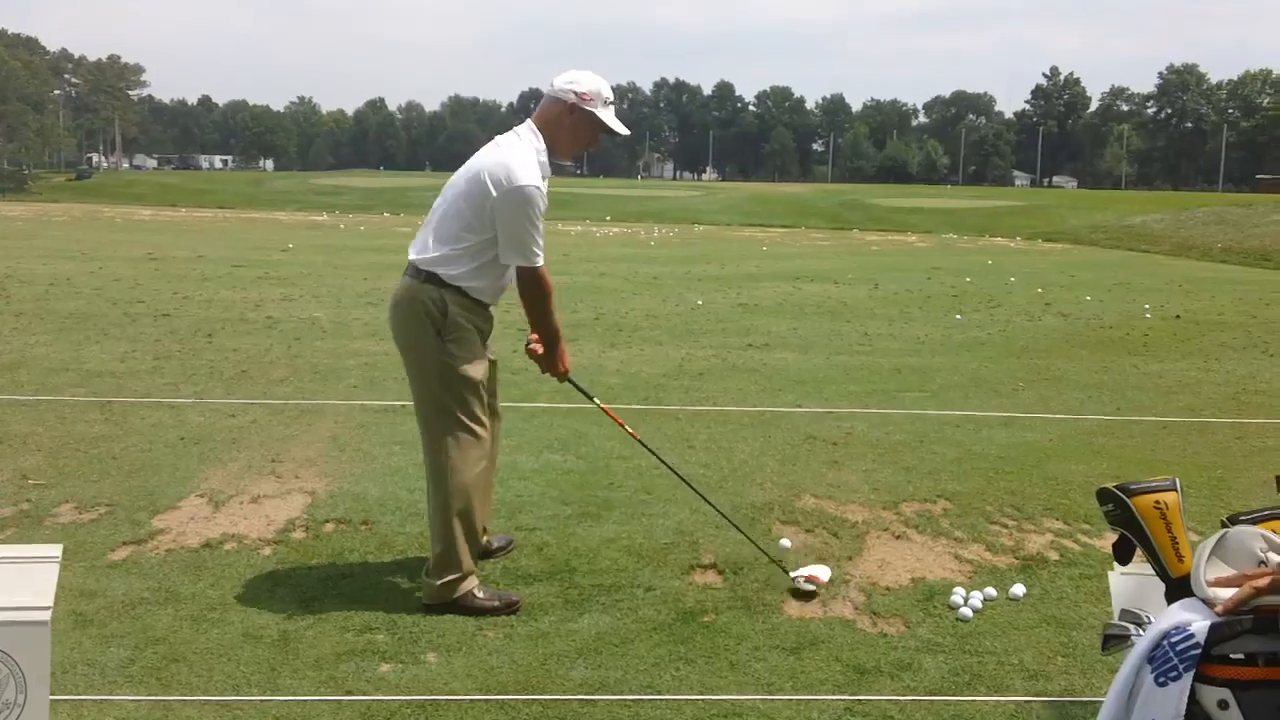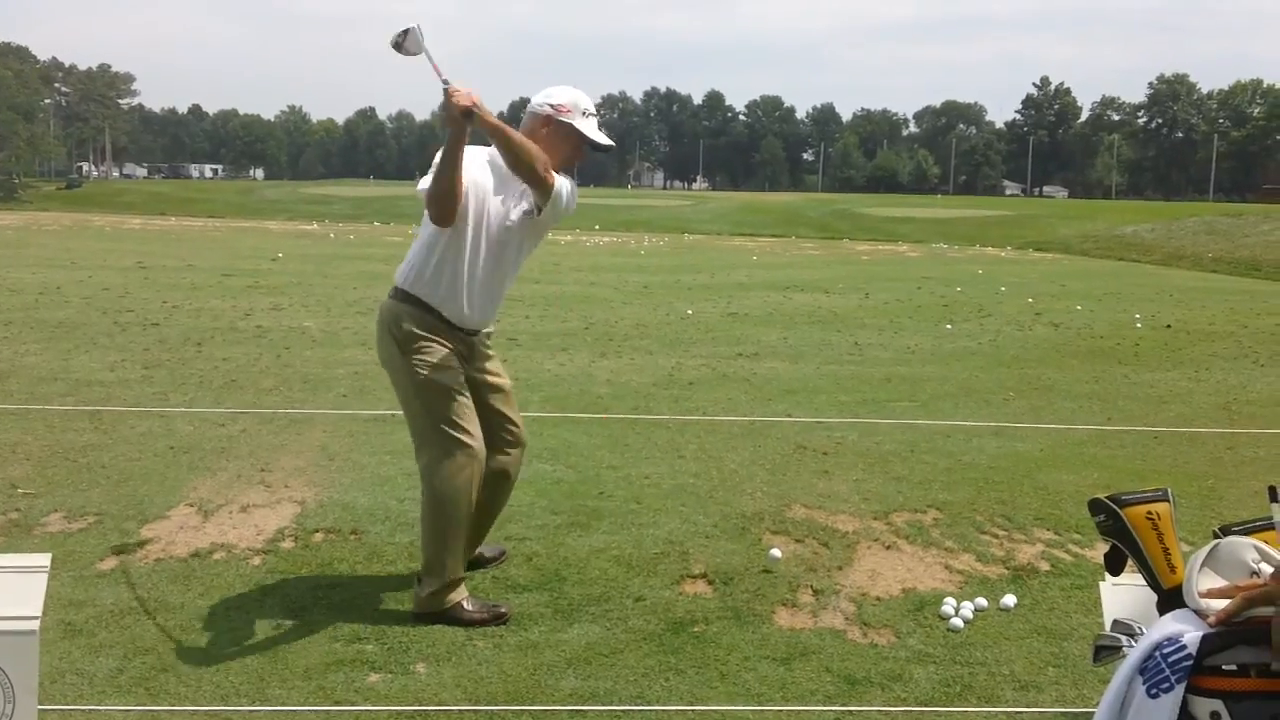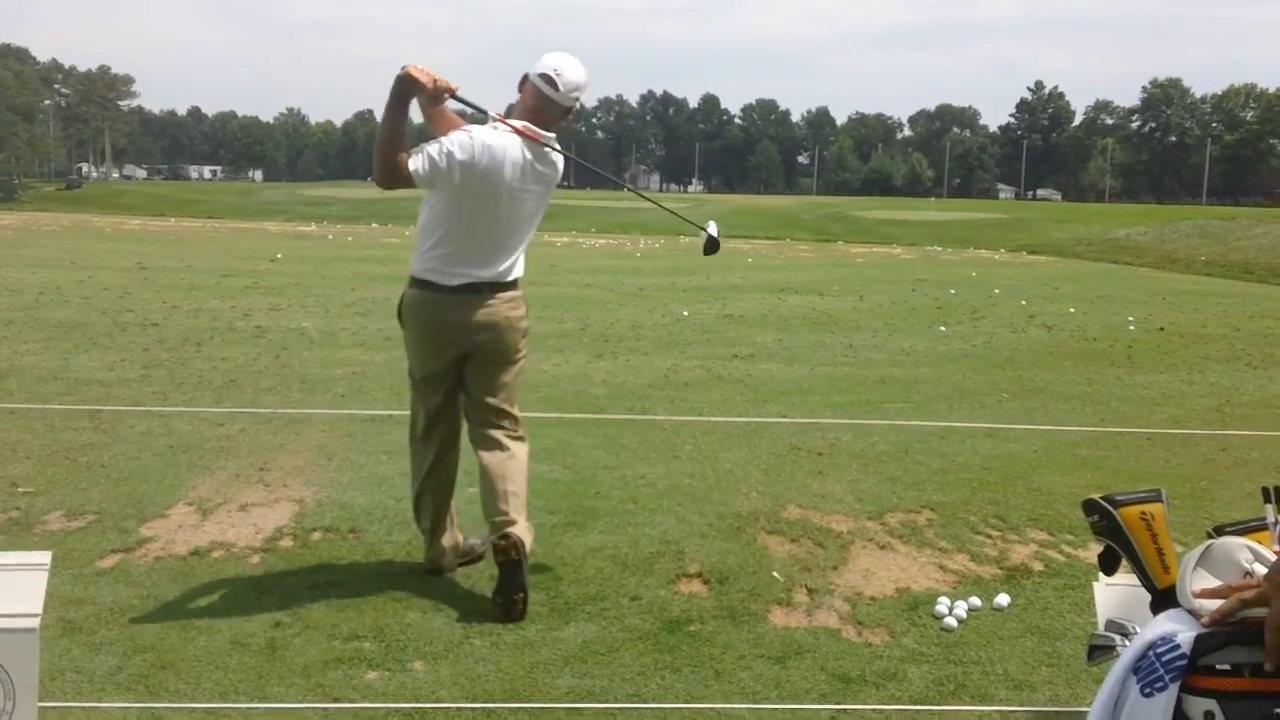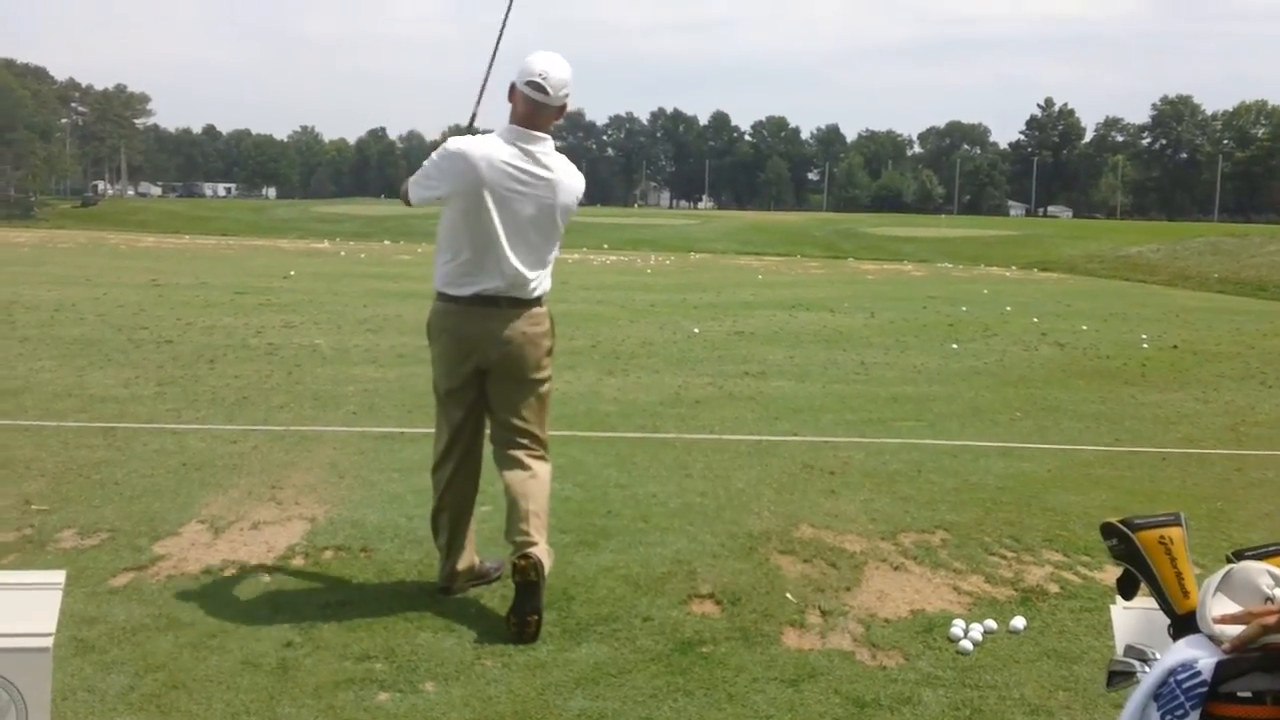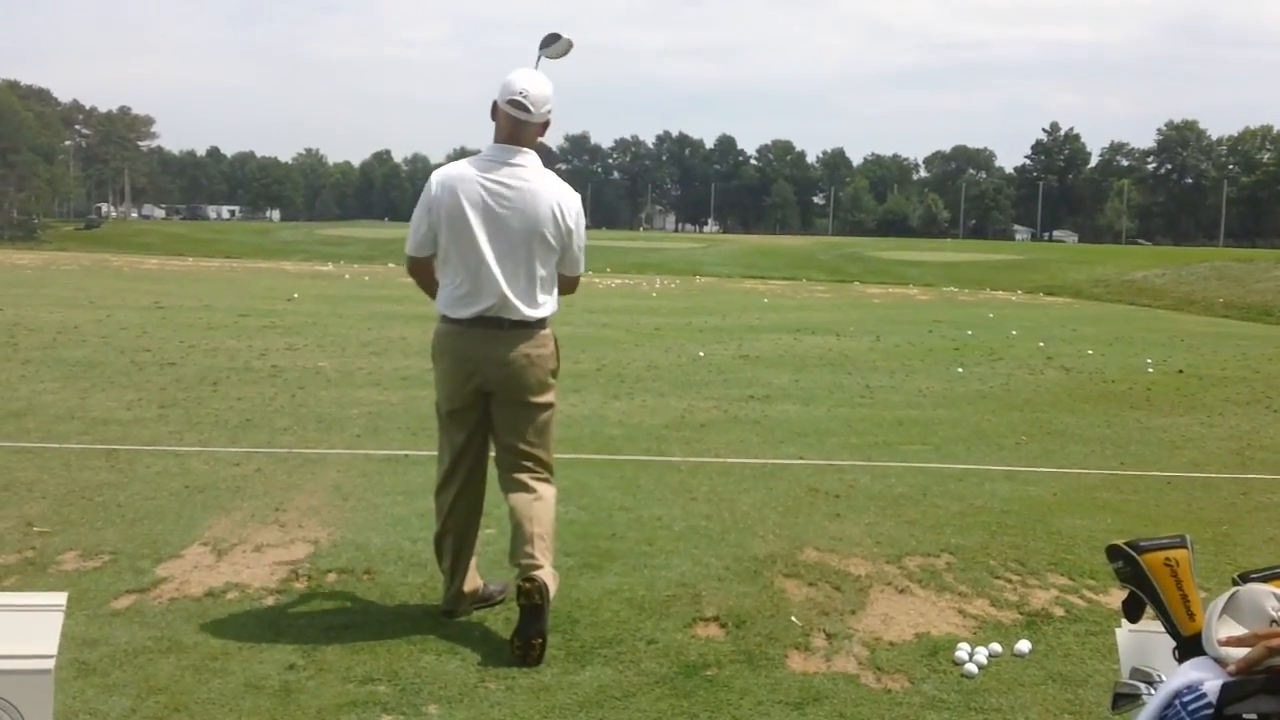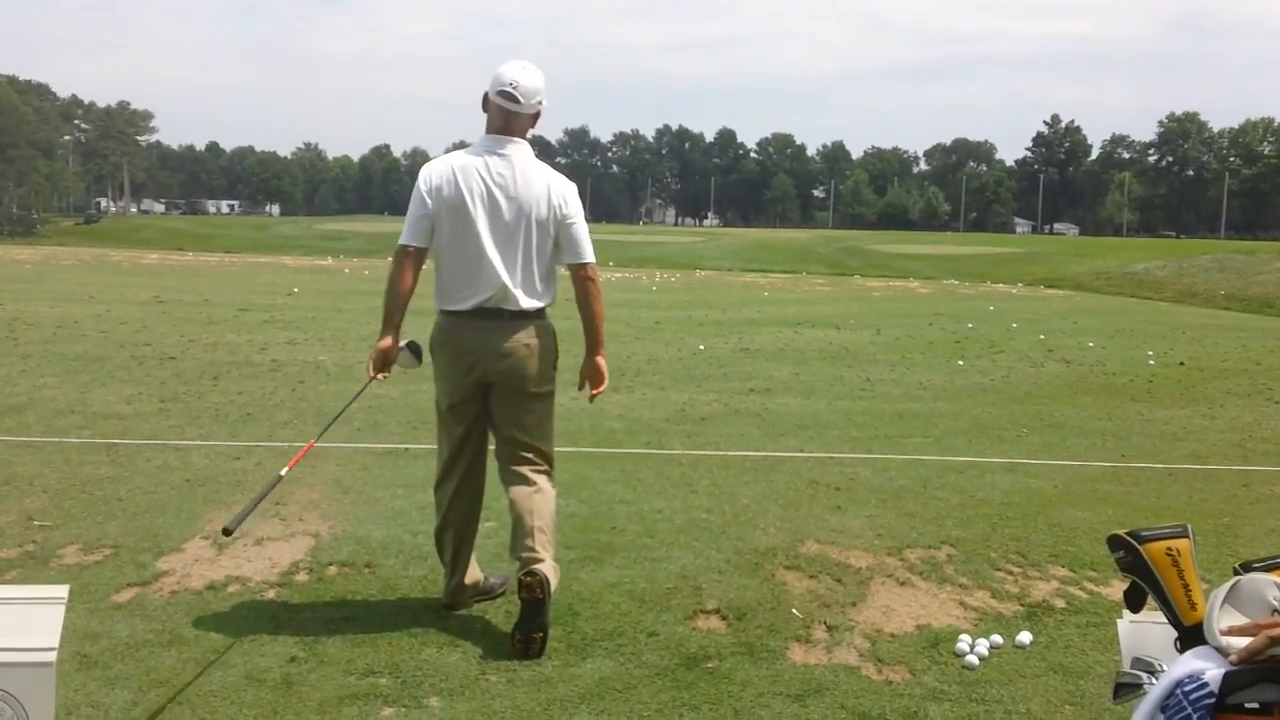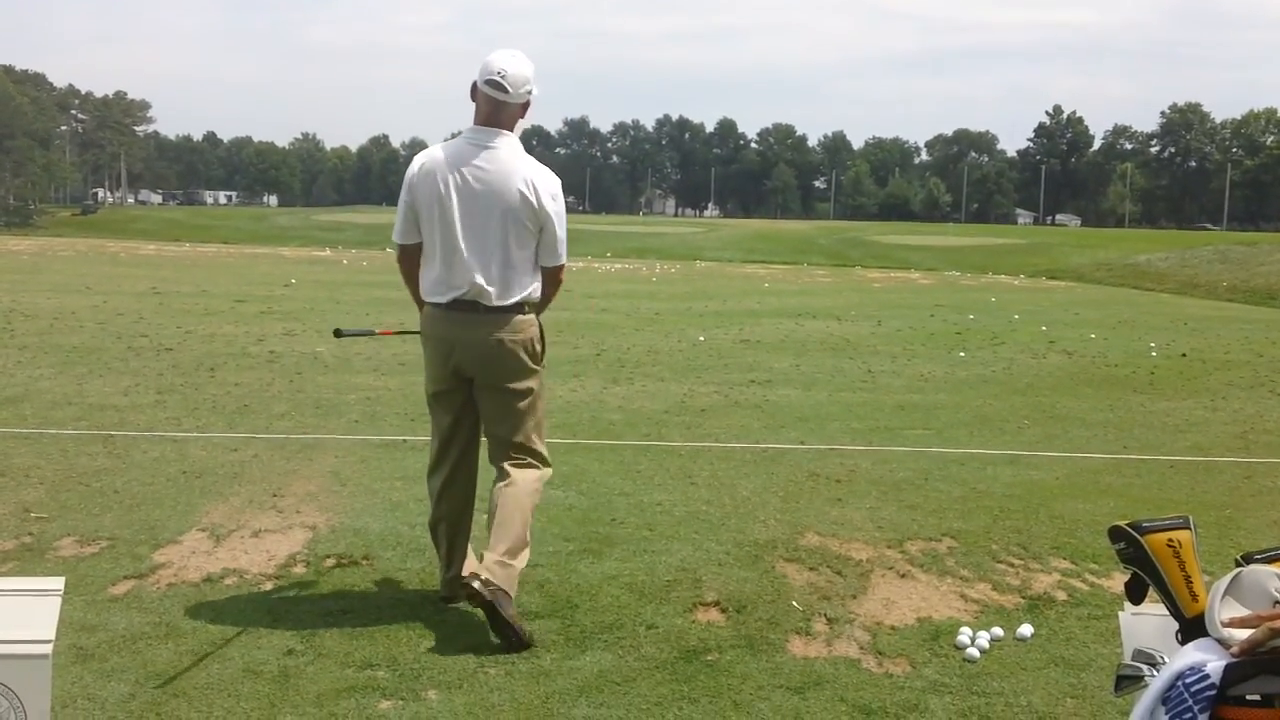
dt=0.7s
person 1, frame 1
left shoulder: (531, 161)
right shoulder: (519, 173)
left elbow: (532, 266)
right elbow: (530, 273)
left wrist: (546, 335)
right wrist: (554, 343)
left hip: (461, 308)
right hip: (439, 308)
left knee: (476, 426)
right knee: (460, 438)
left ankle: (466, 535)
right ankle: (449, 581)
person 1, frame 2
left shoulder: (557, 193)
right shoulder: (470, 166)
left elbow: (534, 171)
right elbow: (442, 213)
left wrist: (486, 120)
right wrist: (458, 131)
left hip: (470, 336)
right hip: (417, 326)
left knee: (506, 447)
right knee: (460, 452)
left ankle: (461, 547)
right ankle: (440, 594)
person 1, frame 3
left shoulder: (478, 146)
right shoulder: (550, 163)
left elbow: (389, 175)
left wrist: (400, 98)
right wrist: (433, 101)
left hip: (431, 304)
right hip: (498, 309)
left knee: (433, 430)
right knee: (499, 427)
left ankle: (441, 544)
right ankle: (511, 537)
person 1, frame 4
left shoulder: (463, 154)
right shoulder: (570, 179)
left elbow: (411, 193)
left hip: (456, 318)
right hip: (522, 324)
left knee: (455, 446)
right knee: (523, 447)
left ankle: (455, 564)
right ankle: (530, 558)
person 1, frame 5
left shoulder: (446, 181)
right shoulder: (562, 197)
left elbow: (417, 264)
right elbow: (569, 281)
left hip: (458, 342)
right hip: (526, 346)
left knee: (458, 471)
right knee: (528, 471)
left ankle: (459, 587)
right ankle: (535, 581)
person 1, frame 6
left shoulder: (440, 174)
right shoulder: (556, 186)
left elbow: (407, 258)
right elbow: (584, 274)
left wrist: (389, 333)
right wrist: (596, 350)
left hip: (457, 335)
right hip: (525, 339)
left knee: (458, 465)
right knee: (528, 464)
left ankle: (460, 580)
right ankle: (537, 573)
person 1, frame 7
left shoulder: (425, 166)
right shoulder: (539, 180)
left elbow: (407, 252)
right elbow: (553, 273)
left hip: (443, 327)
right hip: (506, 332)
left knee: (449, 459)
right knee: (521, 458)
left ankle: (458, 572)
right ankle: (493, 581)
